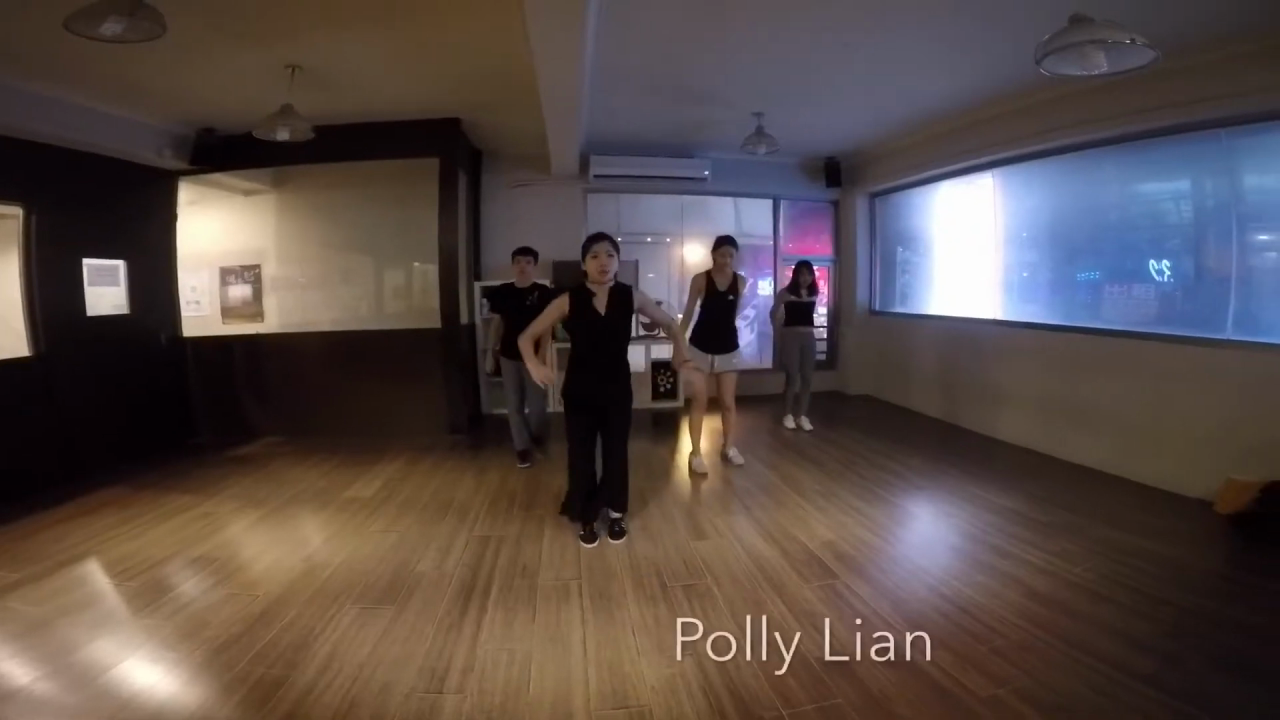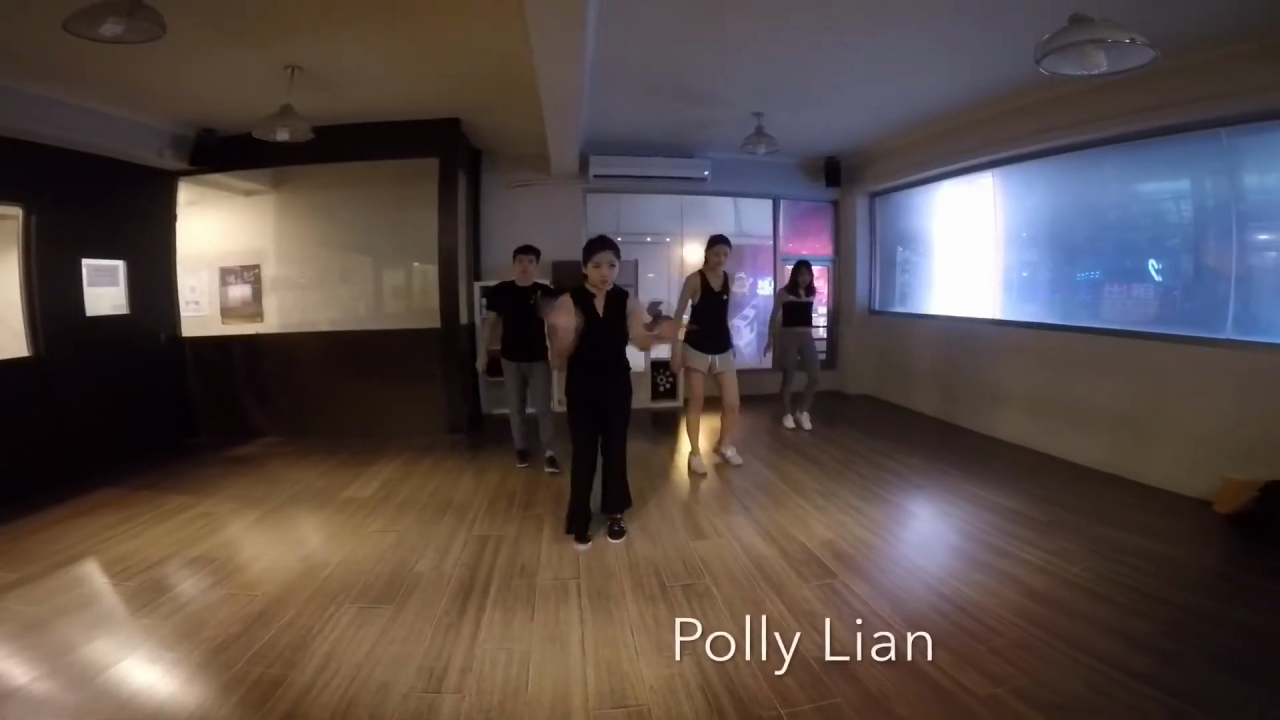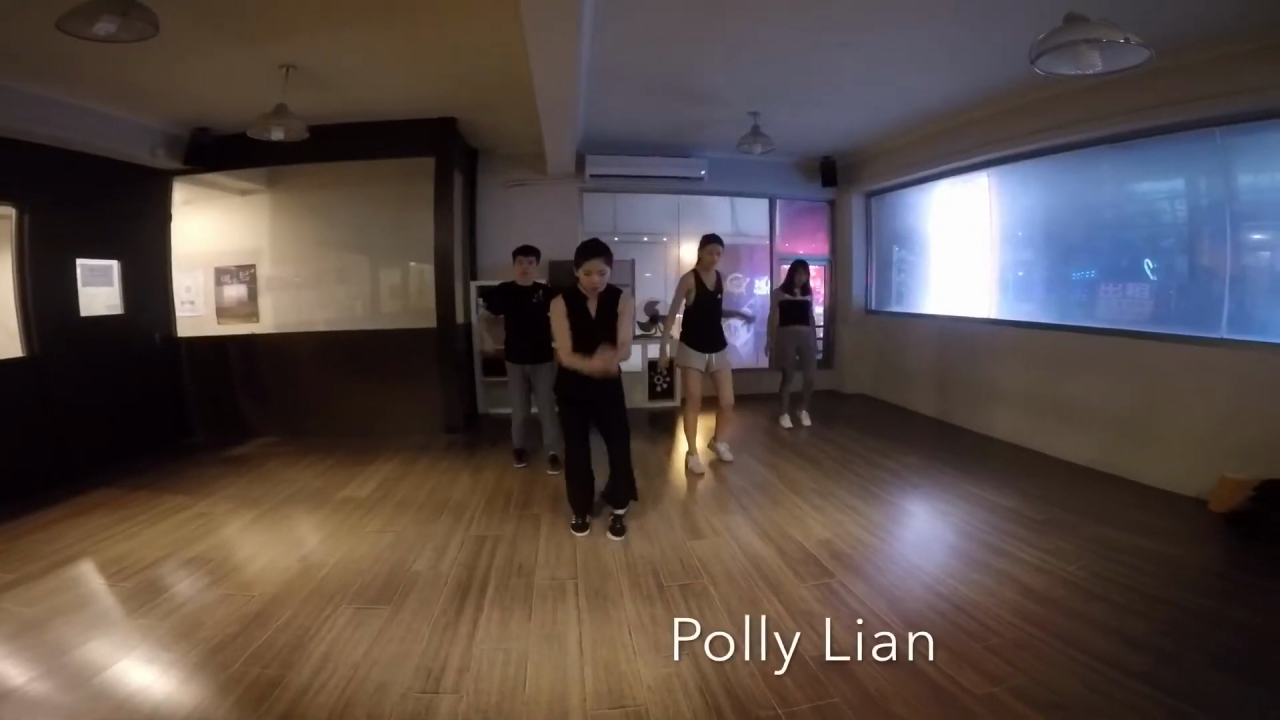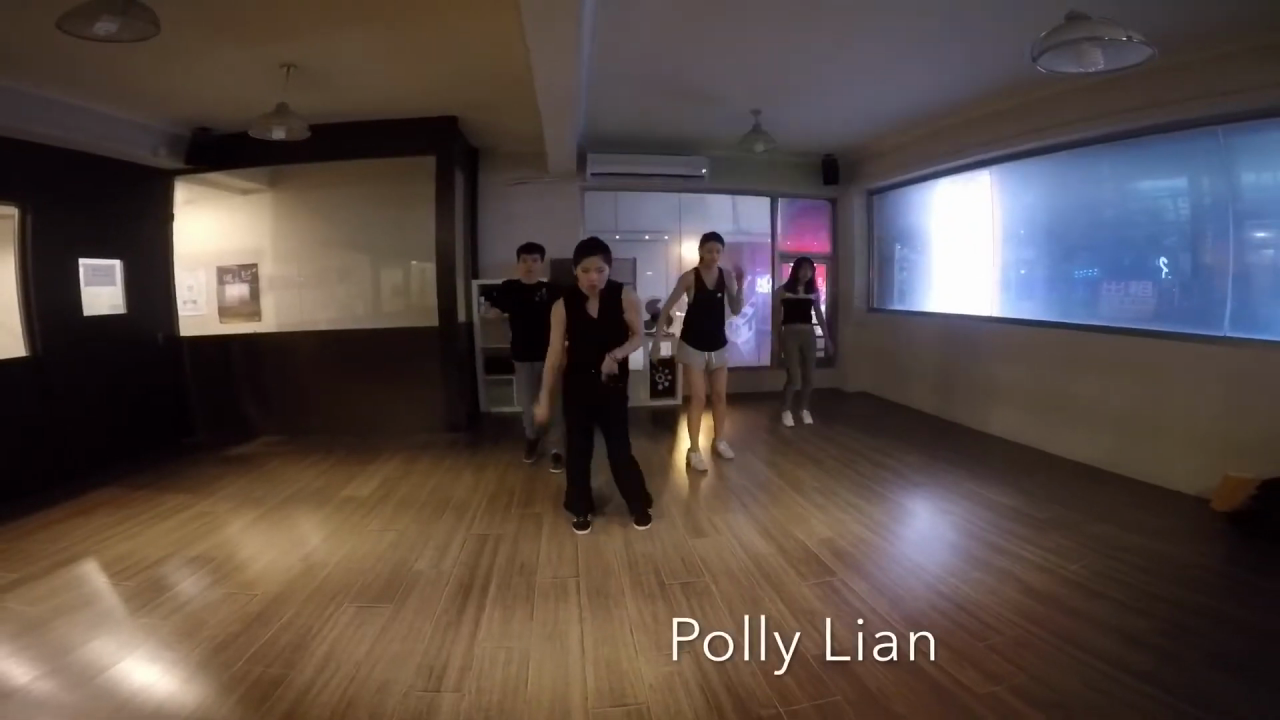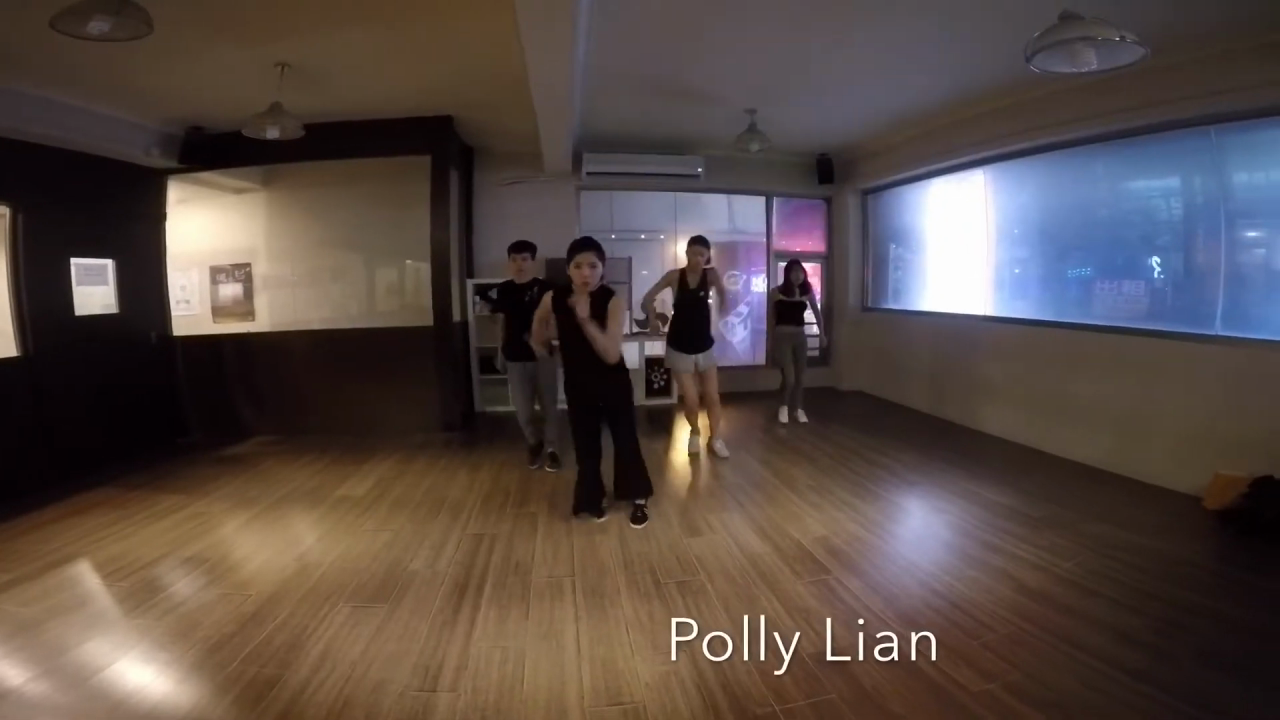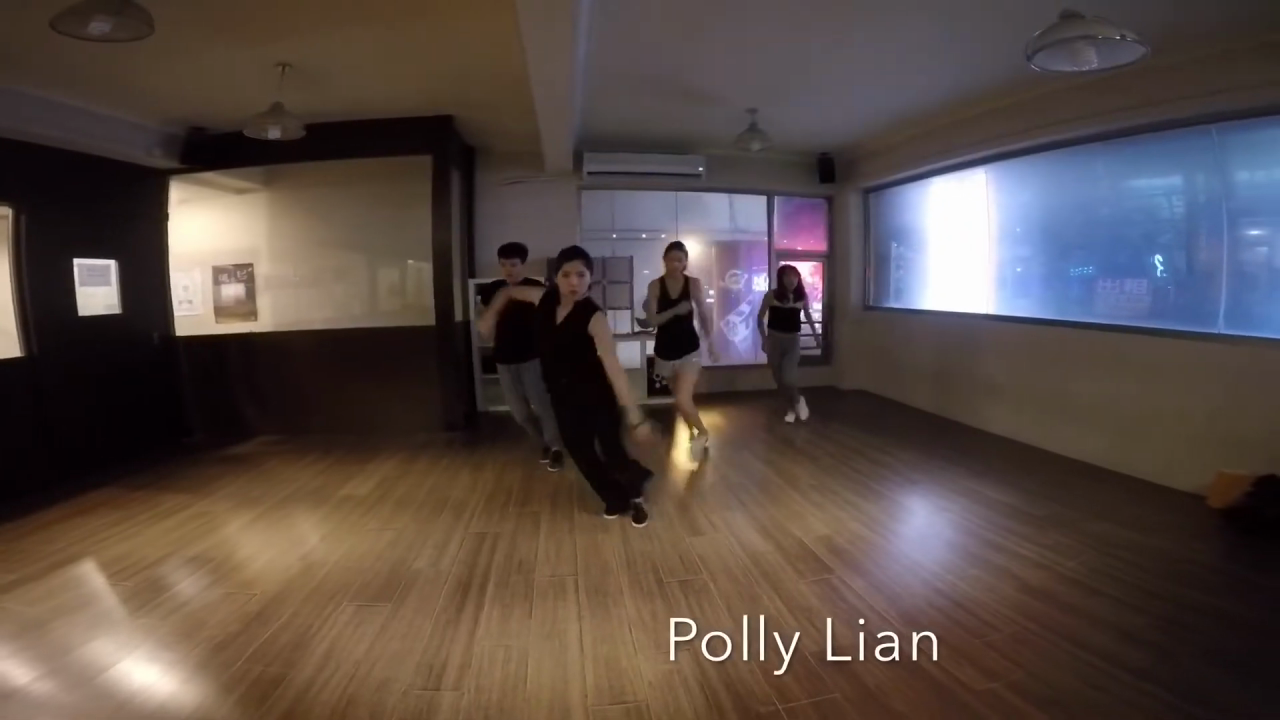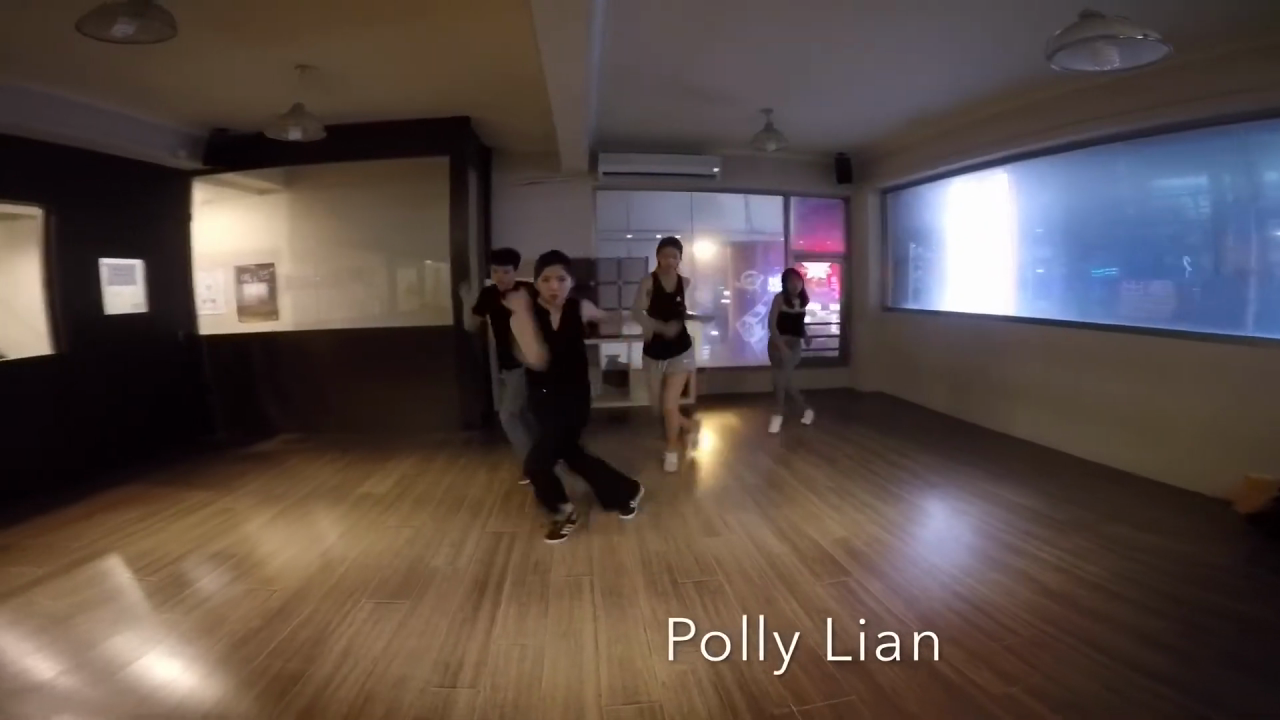
dt=0.2s
person 1, frame 1
left shoulder: (632, 297)
right shoulder: (568, 301)
left elbow: (668, 322)
right elbow: (529, 335)
left wrist: (681, 354)
right wrist: (534, 364)
left hip: (617, 387)
right hip: (579, 389)
left knee: (615, 452)
right knee: (581, 456)
left ankle: (614, 512)
right ankle: (585, 518)
person 1, frame 2
left shoulder: (627, 301)
right shoulder: (569, 301)
left elbow: (642, 343)
right elbow: (559, 358)
left wrist: (660, 333)
right wrist: (560, 333)
left hip: (617, 386)
right hip: (581, 388)
left knee: (615, 451)
right knee: (584, 455)
left ankle: (614, 512)
right ankle: (579, 521)
person 1, frame 3
left shoulder: (621, 301)
right shoulder: (562, 303)
left elbow: (625, 347)
right elbow: (565, 355)
left wrist: (610, 358)
right wrist: (594, 365)
left hip: (608, 385)
right hip: (574, 386)
left knee: (619, 445)
right knee: (577, 450)
left ankle: (618, 509)
right ankle: (580, 510)
person 1, frame 4
left shoulder: (624, 295)
right shoulder: (564, 305)
left elbow: (639, 336)
right elbow: (554, 355)
left wrist: (617, 353)
right wrist: (544, 398)
left hip: (612, 383)
right hip: (576, 384)
left knee: (618, 446)
right knee: (578, 449)
left ankle: (639, 504)
right ankle: (581, 509)
person 1, frame 5
left shoulder: (613, 301)
right shoulder: (555, 298)
left elbow: (613, 354)
right elbow: (541, 320)
left wrist: (586, 320)
right wrist: (539, 341)
left hip: (613, 382)
right hip: (577, 384)
left knee: (625, 441)
right knee: (586, 446)
left ankle: (638, 498)
right ankle: (591, 498)
person 1, frame 6
left shoulder: (595, 317)
right shoulder: (543, 298)
left elbow: (614, 367)
right elbow: (512, 291)
left wrist: (634, 417)
right wrist: (491, 315)
left hip: (594, 392)
right hip: (561, 393)
left knee: (613, 451)
right knee: (581, 452)
left ankle: (633, 497)
right ankle: (616, 498)
person 1, frame 7
left shoulder: (580, 309)
right shoulder: (524, 317)
left elbow: (601, 316)
right elbow: (535, 360)
right wrist: (521, 313)
left hip: (572, 401)
right hip: (544, 398)
left knee: (536, 465)
right knee: (573, 456)
left ankle: (564, 512)
right ankle: (626, 492)
person 2, frame 1
left shoulder: (740, 281)
right shoulder: (700, 280)
right elbow: (688, 314)
left hip: (728, 348)
right hip: (700, 347)
left knee: (728, 403)
right knee: (699, 402)
left ankle: (728, 447)
right ankle: (696, 453)
person 2, frame 2
left shoulder: (728, 280)
right shoulder: (694, 280)
right elbow: (680, 315)
right wrist: (676, 350)
left hip: (723, 349)
right hip: (696, 349)
left knee: (732, 403)
right knee: (696, 402)
left ankle: (725, 445)
right ankle: (695, 453)
person 2, frame 3
left shoulder: (720, 278)
right shoulder: (689, 279)
right elbow: (672, 314)
left wrist: (737, 314)
right wrist: (664, 346)
left hip: (718, 347)
right hip: (692, 347)
left knee: (727, 401)
right knee: (694, 402)
left ankle: (719, 441)
right ankle: (692, 453)
person 2, frame 4
left shoulder: (724, 276)
right shoulder: (689, 278)
left elbow: (736, 309)
right elbow: (667, 308)
left wrist: (740, 285)
right wrist: (660, 335)
left hip: (718, 345)
right hip: (693, 344)
left knee: (720, 396)
right knee: (698, 398)
left ankle: (720, 440)
right ankle: (693, 450)
person 2, frame 5
left shoulder: (711, 274)
right shoulder: (672, 276)
left elbow: (723, 298)
right elbow: (647, 299)
right wrist: (653, 321)
left hip: (704, 346)
right hip: (678, 347)
left knee: (712, 397)
right knee: (691, 401)
left ankle: (715, 439)
right ankle: (695, 433)
person 2, frame 6
left shoulder: (694, 284)
right shoulder: (655, 286)
left elbow: (703, 314)
right elbow: (653, 320)
left wrist: (710, 343)
right wrist: (677, 310)
left hip: (689, 351)
right hip: (664, 353)
left knee: (682, 402)
right knee: (683, 401)
left ankle: (698, 435)
right ankle: (700, 433)
person 2, frame 7
left shoulder: (685, 283)
right shoulder: (649, 281)
right elbow: (638, 312)
right wrist: (661, 327)
left hip: (679, 352)
right hip: (653, 354)
left knee: (669, 406)
right knee: (661, 407)
left ankle: (672, 450)
right ankle: (690, 426)
person 3, frame 1
left shoulder: (543, 292)
right shoulder: (501, 292)
right elbow: (497, 324)
left wrist: (543, 355)
right wrist: (490, 353)
right hip: (508, 356)
left knee: (537, 404)
right knee: (514, 405)
left ankle: (537, 434)
right ankle: (522, 447)
person 3, frame 2
left shoulder: (545, 292)
right shoulder: (500, 290)
right elbow: (491, 321)
right wrist: (483, 351)
left hip: (538, 357)
right hip: (510, 357)
left knee: (542, 406)
right knee: (516, 407)
left ankle: (549, 452)
right ankle: (521, 447)
person 3, frame 3
left shoulder: (546, 292)
right shoulder: (502, 291)
right elbow: (486, 314)
left hip: (544, 359)
right hip: (516, 360)
left knee: (548, 408)
right knee: (520, 409)
left ankle: (552, 452)
right ankle: (519, 447)
person 3, frame 4
left shoulder: (552, 290)
right shoulder: (507, 288)
right elbow: (492, 312)
right wrist: (493, 312)
right hip: (523, 358)
left knee: (554, 406)
right knee: (529, 408)
left ankle: (555, 450)
right ankle: (532, 438)
person 3, frame 5
left shoulder: (545, 287)
right shoulder: (503, 289)
right wrist: (501, 350)
left hip: (543, 355)
right hip: (514, 358)
left knee: (549, 405)
right knee: (523, 409)
left ankle: (551, 449)
right ankle: (534, 444)
person 3, frame 6
left shoulder: (535, 288)
right shoulder: (494, 289)
left hip: (531, 357)
right hip: (505, 359)
left knee: (541, 405)
right knee: (518, 410)
left ankle: (555, 446)
right ankle: (546, 443)
person 3, frame 7
left shoulder: (528, 291)
right shoulder: (486, 295)
right elbow: (471, 326)
right wrist: (469, 304)
left hip: (525, 362)
right hip: (506, 364)
left knee: (508, 414)
right knee: (517, 413)
person 4, frame 1
left shoulder: (813, 294)
right shoulder: (786, 293)
right elbow: (774, 315)
right wrist: (780, 334)
left hip: (809, 337)
right hip: (791, 336)
left knee: (807, 379)
right knee: (792, 378)
left ankle: (802, 416)
right ankle: (788, 415)
person 4, frame 2
left shoulder: (811, 294)
right shoulder: (784, 293)
right elbow: (775, 318)
right wrist: (771, 340)
left hip: (807, 337)
right hip: (789, 336)
left knee: (814, 377)
right knee: (788, 377)
left ankle: (803, 412)
right ankle: (787, 414)
person 4, frame 3
left shoulder: (808, 293)
right shoulder: (780, 293)
left elbow: (811, 317)
right elbow: (773, 318)
left wrist: (814, 340)
right wrist: (771, 341)
left hip: (805, 336)
right hip: (786, 336)
left knee: (811, 377)
right knee: (788, 377)
left ankle: (803, 410)
right ankle: (784, 414)
person 4, frame 4
left shoulder: (813, 291)
right shoulder: (783, 291)
left elbow: (819, 315)
right elbow: (777, 316)
left wrist: (827, 338)
right wrist: (777, 340)
left hip: (808, 334)
right hip: (790, 334)
left knee: (809, 376)
right knee: (794, 376)
left ankle: (804, 409)
right ankle: (787, 411)
person 4, frame 5
left shoulder: (807, 292)
right shoulder: (777, 292)
left elbow: (816, 313)
right elbow: (771, 316)
left wrist: (822, 334)
right wrist: (772, 338)
left hip: (799, 336)
right hip: (781, 336)
left knee: (799, 376)
right knee: (789, 377)
left ankle: (798, 409)
right ankle: (784, 406)
person 4, frame 6
left shoulder: (802, 296)
right shoulder: (772, 296)
left elbow: (807, 314)
right elbow: (760, 318)
left wrist: (815, 332)
right wrist: (764, 339)
left hip: (792, 341)
right hip: (774, 341)
left knee: (788, 376)
right knee: (781, 379)
left ankle: (799, 400)
right ankle: (792, 408)
person 4, frame 7
left shoulder: (803, 300)
right shoulder: (779, 299)
right elbow: (771, 325)
left wrist: (806, 335)
right wrist: (782, 346)
left hip: (794, 345)
right hip: (777, 345)
left knee: (780, 377)
right knee: (787, 384)
left ankle: (777, 415)
right ankle: (807, 409)
